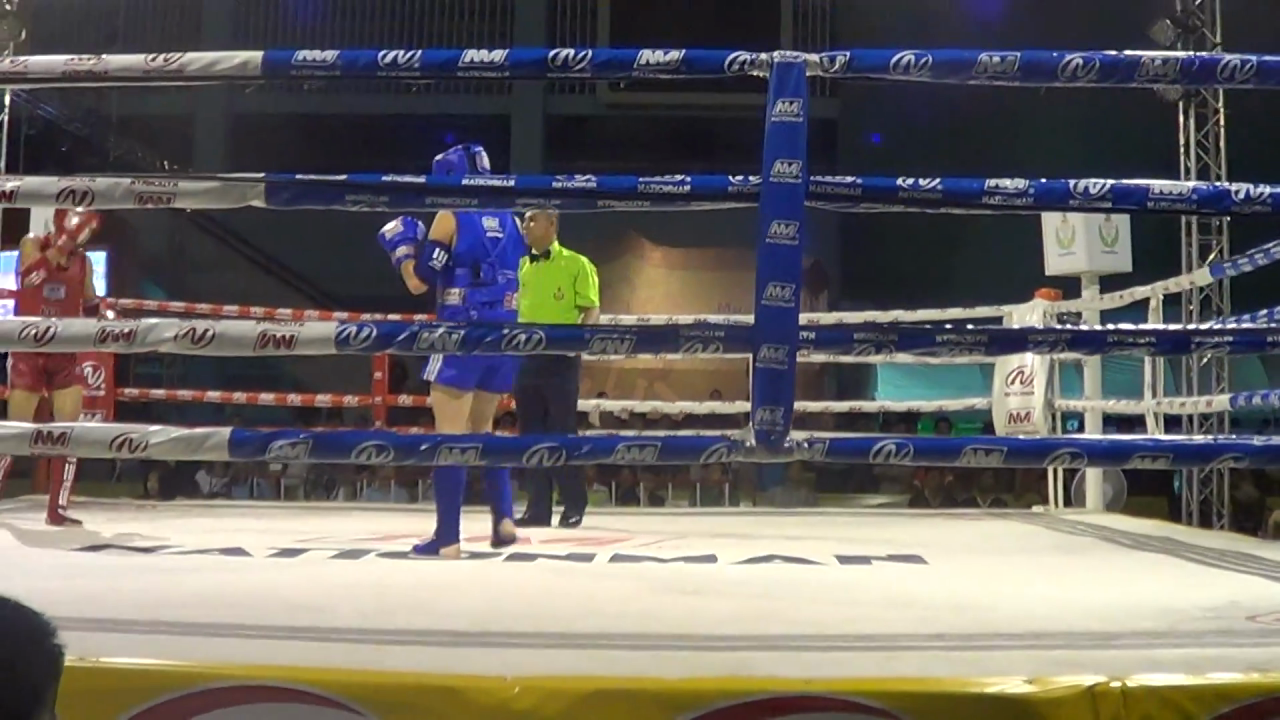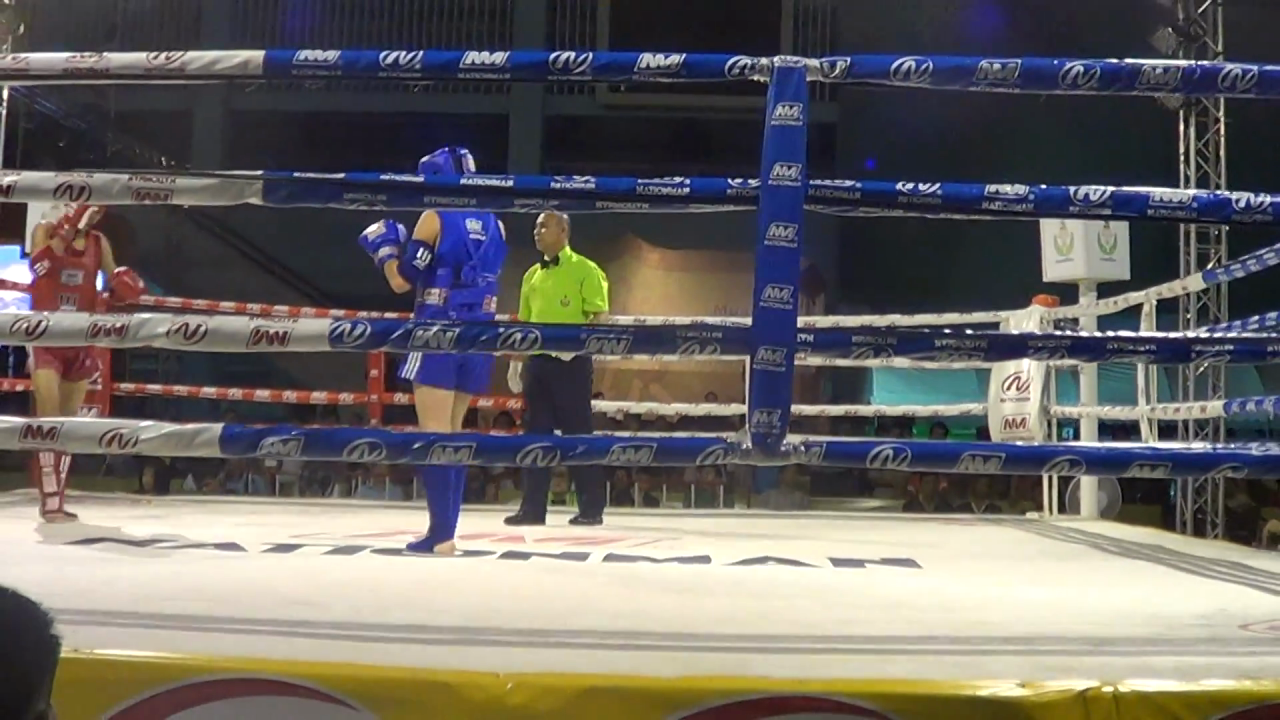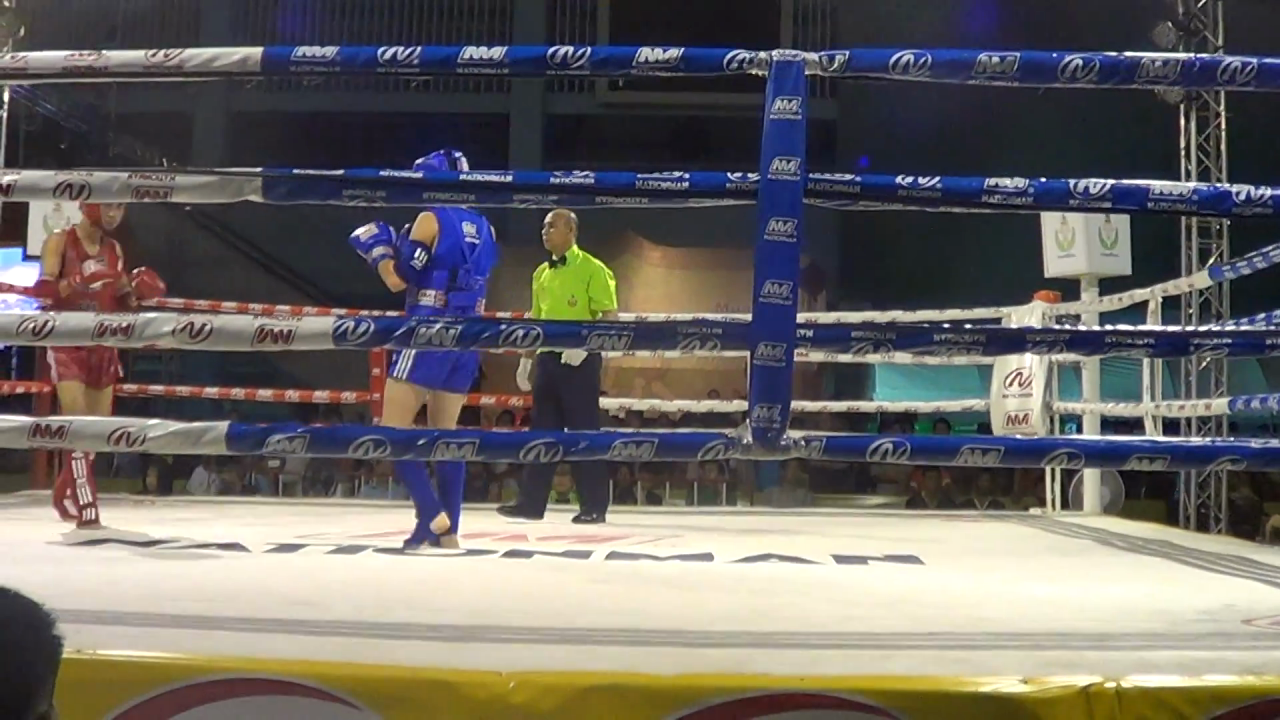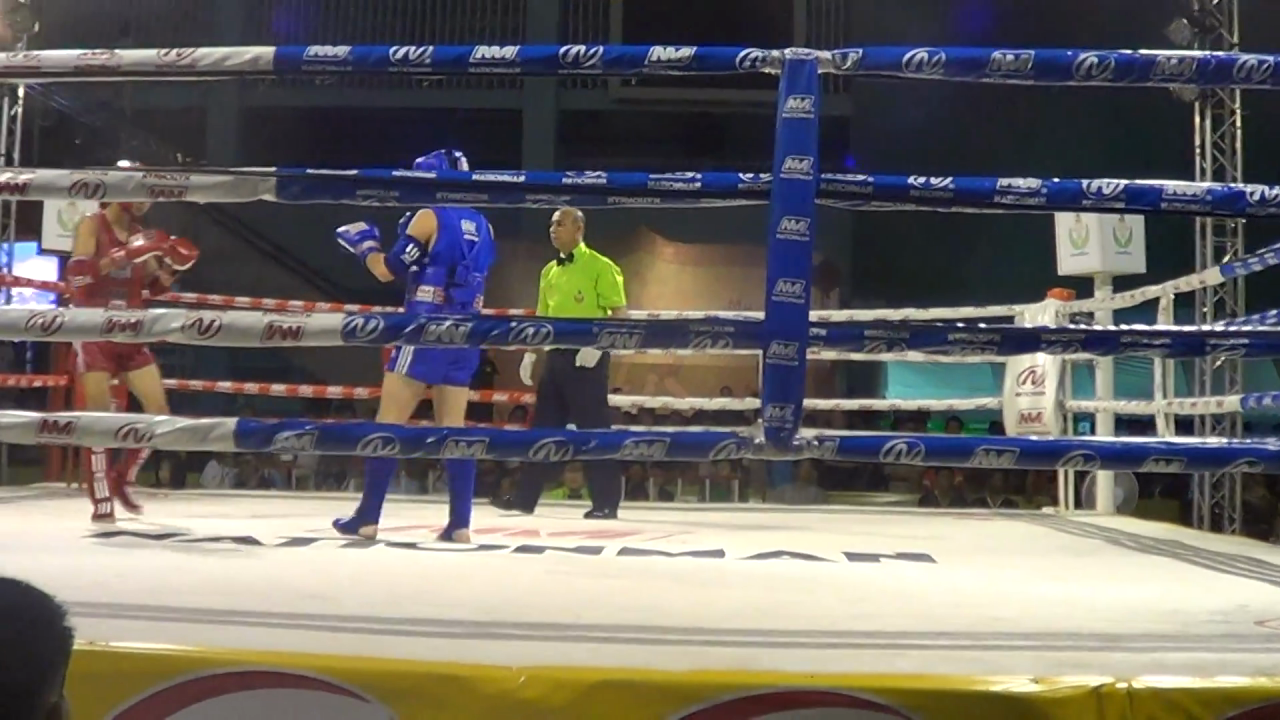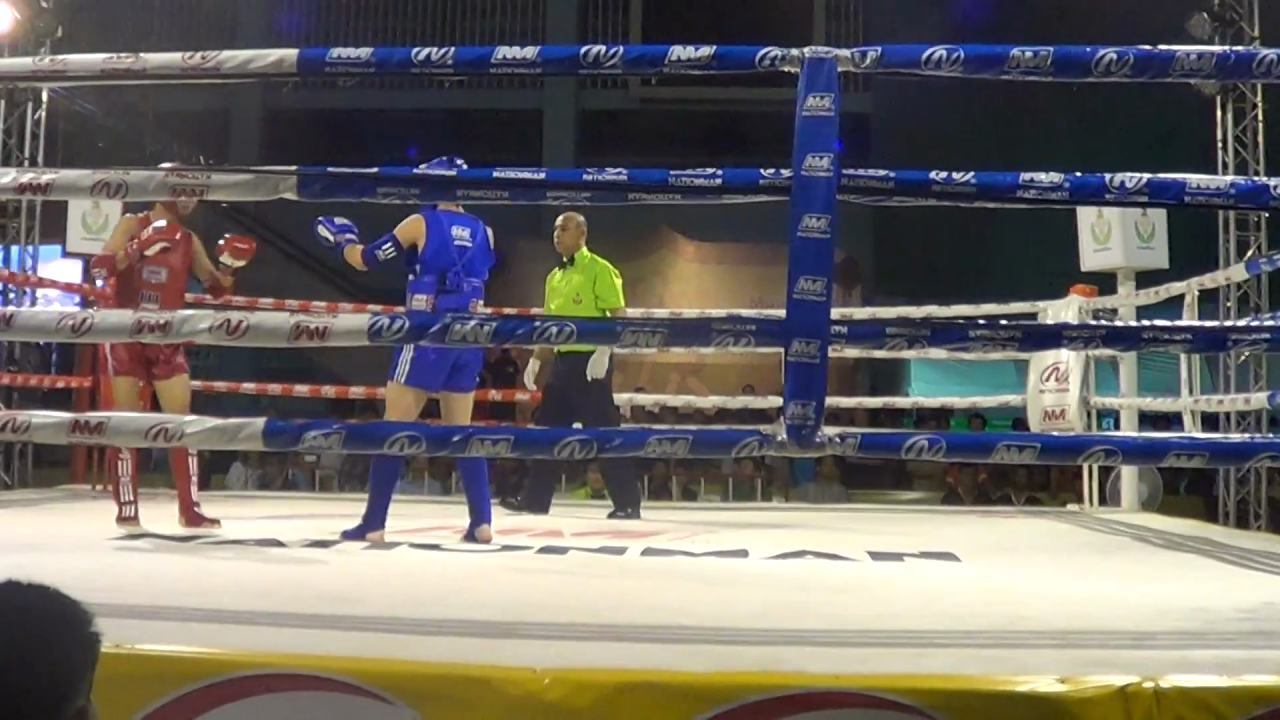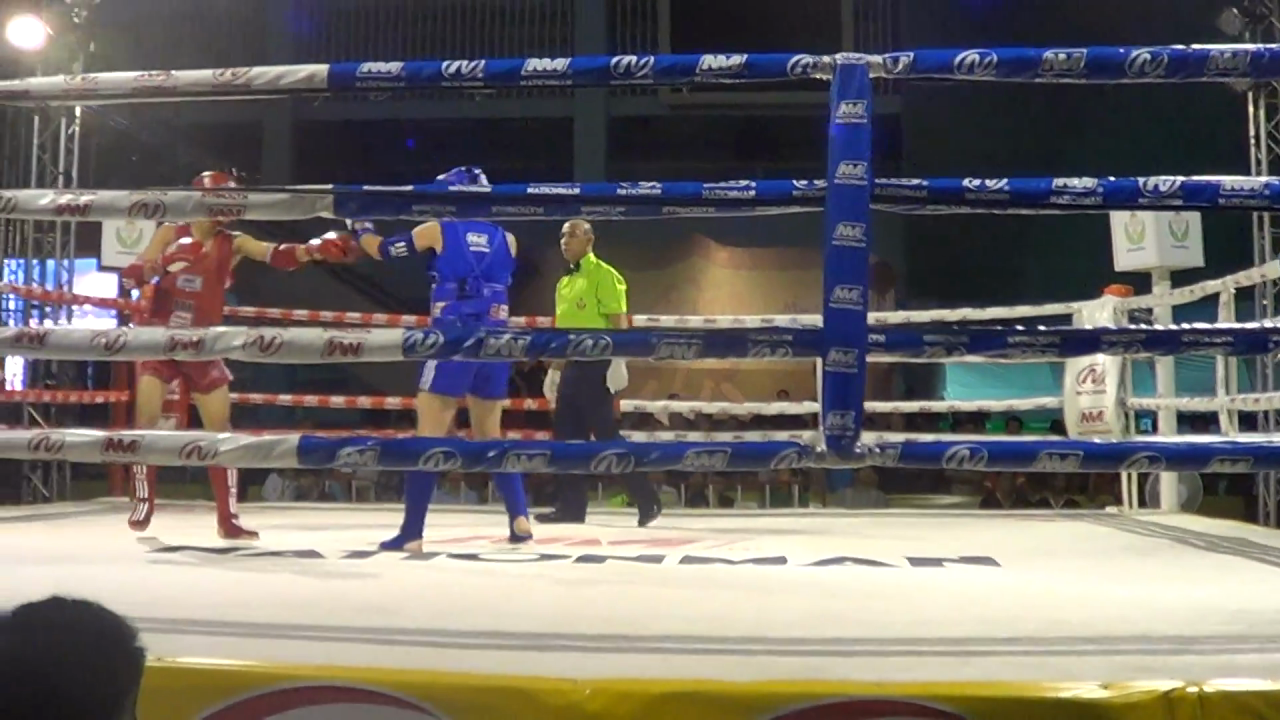
dt=0.2s
person 1, frame 1
left shoulder: (450, 218)
right shoulder: (511, 221)
left elbow: (419, 282)
left wrist: (402, 245)
left knee: (450, 435)
right knee: (482, 430)
left ankle: (448, 538)
right ankle: (503, 518)
person 1, frame 2
left shoulder: (434, 218)
right shoulder: (495, 225)
left elbow: (401, 280)
left wrist: (385, 247)
left knee: (435, 434)
right knee: (452, 432)
left ankle: (441, 534)
right ankle: (447, 527)
person 1, frame 3
left shoulder: (431, 219)
right shoulder: (484, 228)
left elbow: (398, 279)
left wrist: (377, 247)
left knee: (394, 426)
right knee: (445, 432)
left ankle: (431, 514)
right ankle: (447, 527)
person 1, frame 4
left shoulder: (428, 217)
right shoulder: (483, 226)
left elbow: (388, 271)
left wrist: (364, 243)
left knee: (389, 422)
right knee: (453, 429)
left ankle: (368, 517)
right ankle: (460, 523)
person 1, frame 5
left shoulder: (420, 223)
right shoulder: (483, 232)
left elbow: (367, 260)
left wrist: (341, 237)
right hip: (466, 340)
right knee: (461, 431)
left ankle: (373, 523)
right ankle: (481, 521)
person 1, frame 6
left shoulder: (439, 230)
right shoulder: (507, 240)
left elbow: (384, 249)
left wrist: (357, 225)
left knee: (428, 438)
right knee: (490, 437)
left ankle: (411, 533)
right ankle: (519, 516)
person 2, frame 1
left shoulder: (82, 260)
right shoulder: (34, 245)
left elbow: (89, 306)
right elbow: (29, 278)
right wrist: (65, 242)
left hip: (64, 354)
right hip: (28, 352)
left ankle: (57, 507)
person 2, frame 2
left shoulder: (99, 242)
right shoulder: (46, 229)
left elbow: (118, 287)
right elbow: (38, 266)
left wrist: (124, 285)
right wrist: (69, 228)
left hip: (80, 341)
left knee: (68, 421)
right knee: (49, 413)
left ankle: (53, 499)
right ankle: (50, 496)
person 2, frame 3
left shoulder: (113, 249)
right shoulder: (60, 241)
left elbow: (122, 303)
right elbow: (42, 291)
left wrist: (138, 292)
right wrist: (80, 280)
left hip: (102, 347)
right hip: (66, 346)
left ankle: (62, 495)
right ankle: (87, 507)
person 2, frame 4
left shoulder: (140, 233)
right shoulder: (91, 225)
left elbow: (153, 286)
right elbow: (78, 273)
left wrist: (172, 268)
right wrist: (126, 254)
left hip: (130, 334)
left knee: (158, 411)
right knee: (99, 416)
left ankle: (122, 477)
right ankle: (102, 502)
person 2, frame 5
left shoulder: (189, 241)
right shoulder: (132, 225)
left elbow: (216, 289)
right elbow: (99, 268)
left wrist: (230, 265)
right wrist: (141, 246)
left hip: (166, 341)
right hip: (126, 336)
left ankle: (189, 508)
right ankle: (127, 506)
person 2, frame 6
left shoulder: (232, 244)
right shoulder: (169, 234)
left elbow: (281, 255)
right elbow: (130, 277)
left wrist: (316, 248)
right wrist: (162, 264)
left knee: (219, 433)
right knee: (146, 421)
left ankle: (227, 519)
right ankle: (143, 503)
person 3, frame 1
left shoulder: (576, 265)
right shoulder: (520, 269)
left elbow: (592, 310)
left hip: (559, 358)
right hip: (525, 358)
left knee: (561, 430)
right knee: (530, 432)
left ankle: (574, 503)
right ankle: (537, 508)
person 3, frame 2
left shoulder: (585, 270)
right shoulder: (532, 275)
left elbow: (600, 316)
right wrist: (514, 363)
left hip: (571, 363)
right hip: (537, 362)
left knee: (578, 434)
right knee: (536, 434)
left ankle: (591, 507)
right ankle: (533, 508)
person 3, frame 3
left shoulder: (593, 270)
right shoulder: (541, 273)
left elbow: (609, 316)
right wrist: (526, 360)
left hip: (579, 362)
right hip: (548, 360)
left knee: (584, 433)
right knee: (542, 431)
left ankle: (594, 506)
right ankle: (531, 502)
person 3, frame 4
left shoulder: (600, 267)
right shoulder: (549, 271)
left elbow: (619, 313)
left wrist: (598, 344)
right wrist: (529, 354)
left hip: (587, 360)
right hip: (556, 357)
left knee: (594, 430)
right knee: (543, 426)
left ankle: (605, 502)
right ankle: (525, 495)
person 3, frame 5
left shoulder: (599, 270)
right shoulder: (553, 277)
left elbow: (617, 315)
left wrist: (603, 352)
right wrist: (535, 361)
left hip: (589, 360)
right hip: (562, 360)
left knee: (604, 431)
right knee: (549, 427)
left ankle: (627, 502)
right ankle: (536, 497)
person 3, frame 6
left shoulder: (604, 275)
right shoulder: (563, 283)
left elbow: (619, 321)
left wrist: (619, 362)
right wrist: (554, 371)
left hip: (596, 365)
right hip: (572, 366)
left knee: (606, 435)
right knee: (566, 435)
left ankle: (646, 500)
right ankle: (570, 506)
